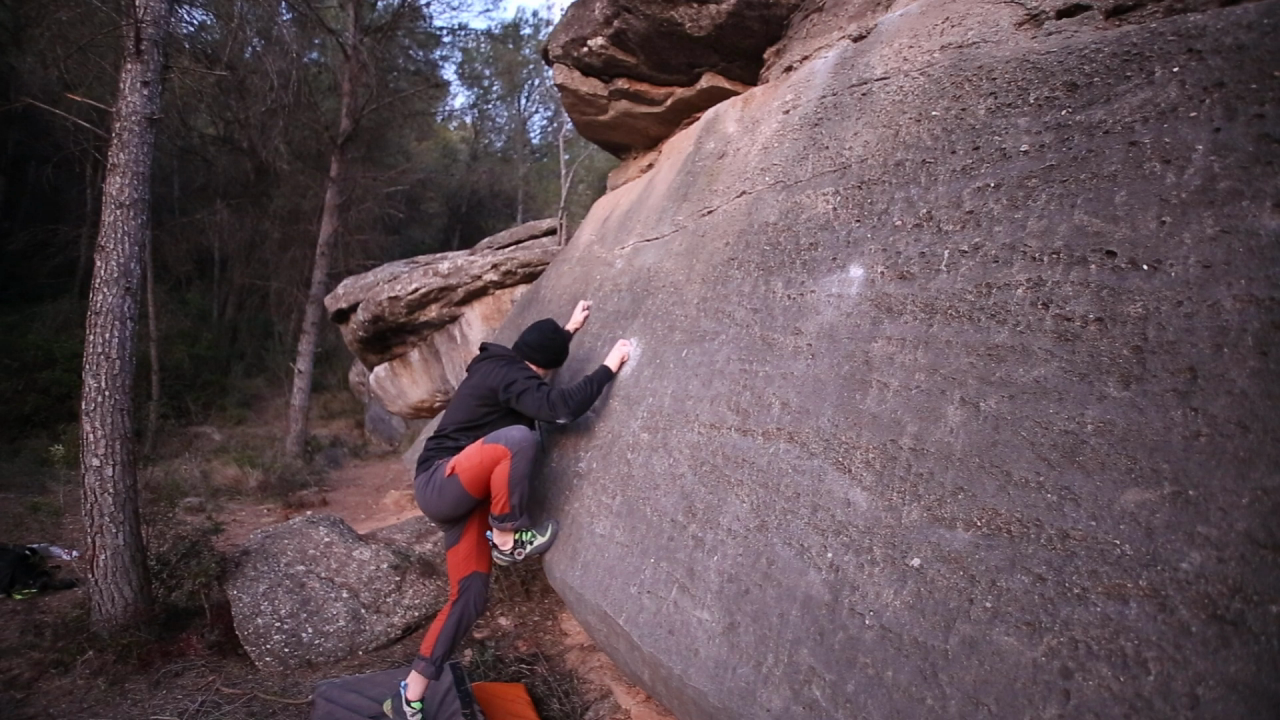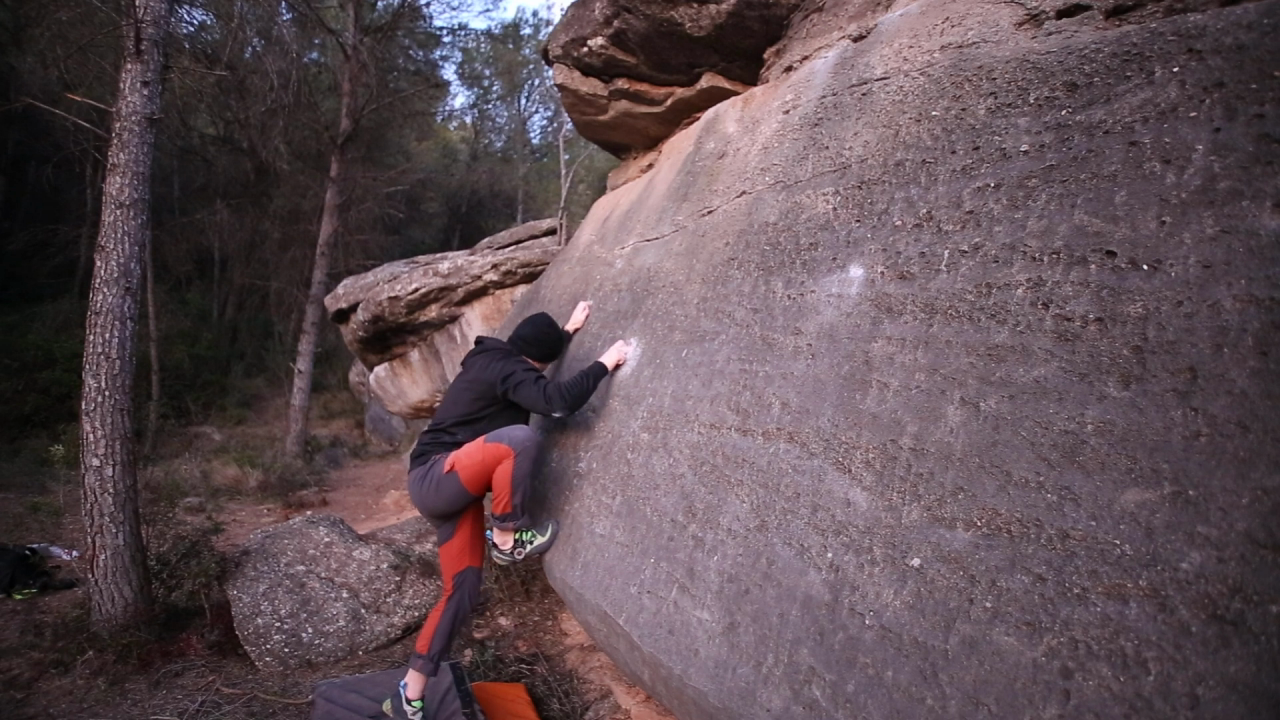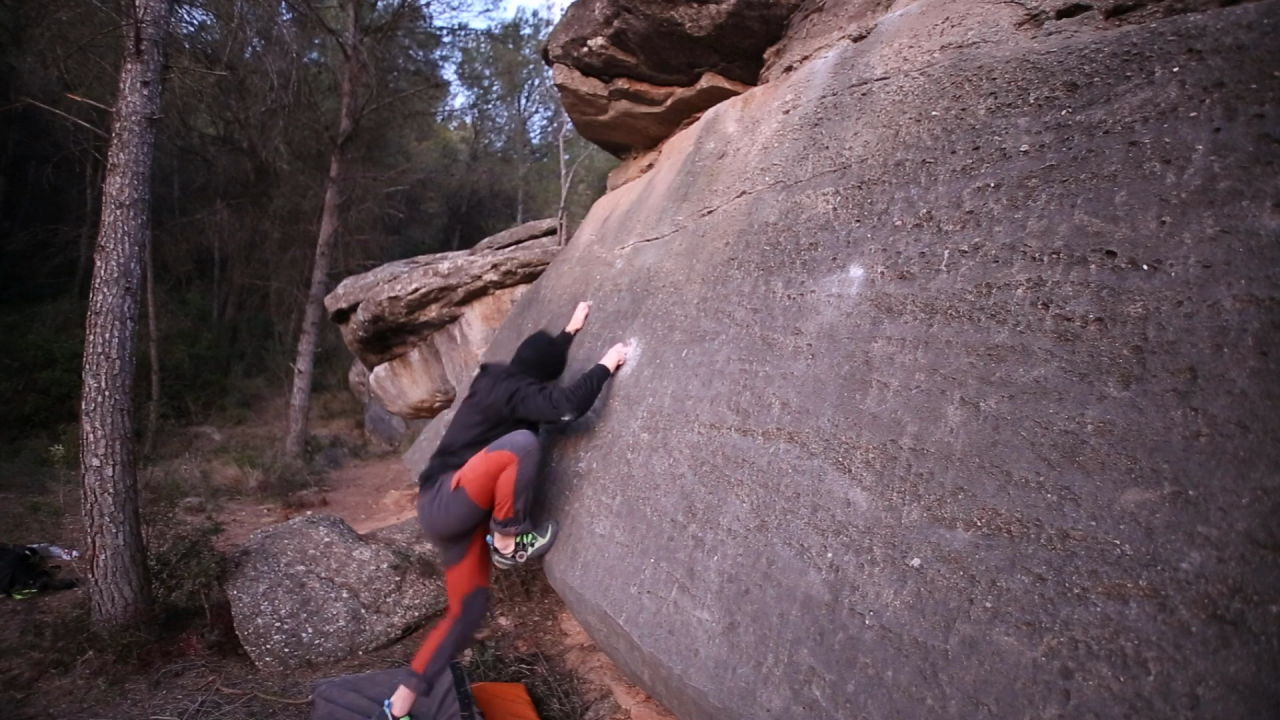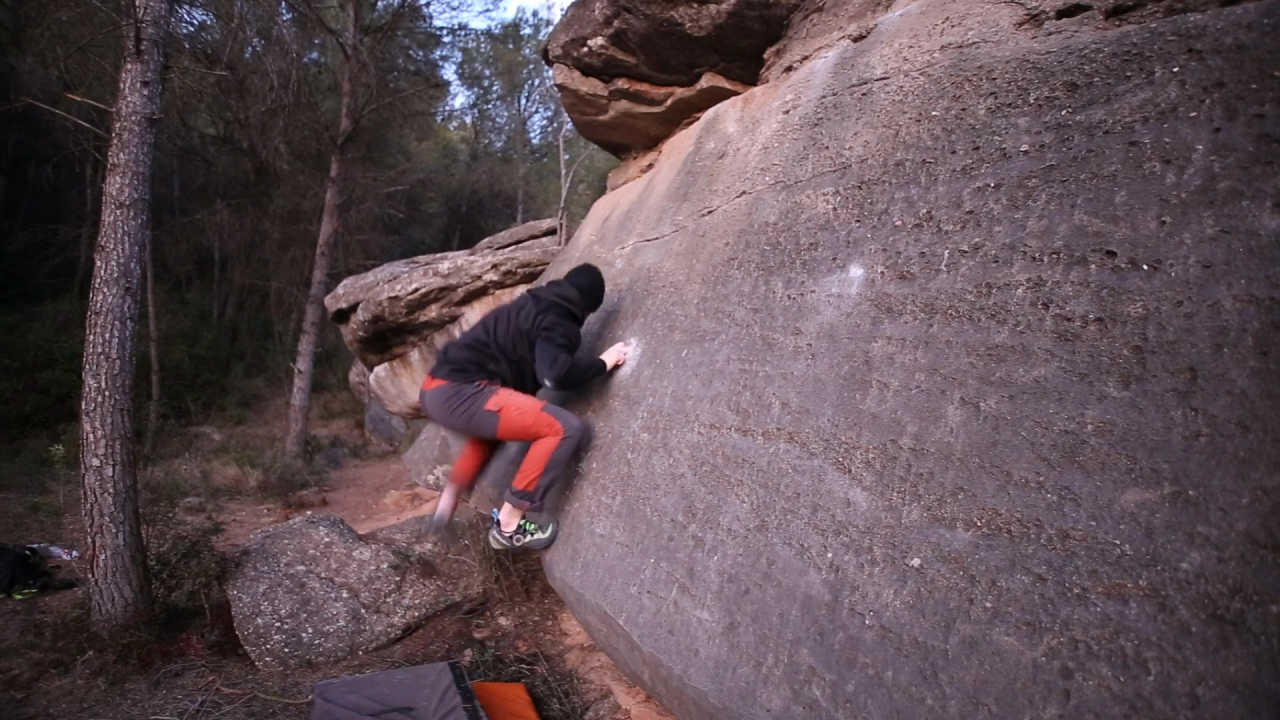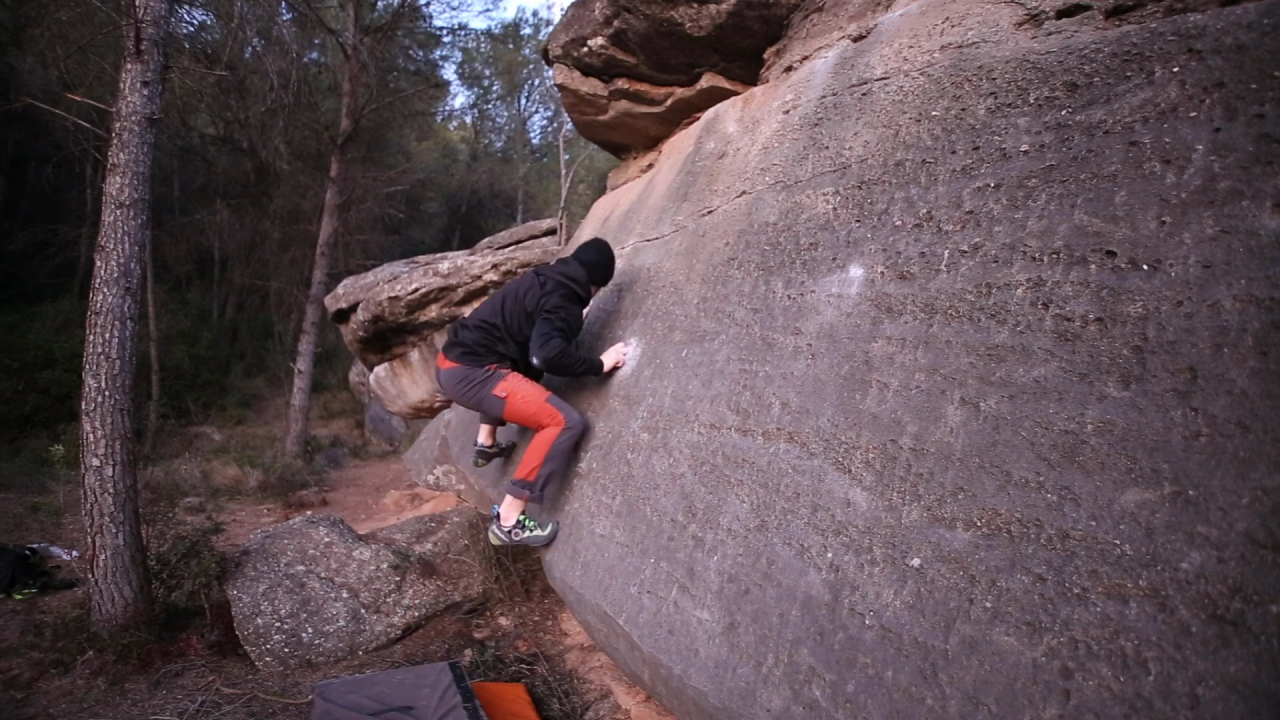
dt=0.3s
person 1, frame 1
left shoulder: (498, 366)
right shoulder: (510, 377)
left elbow: (536, 351)
right elbow: (561, 407)
left wrist: (567, 330)
right wrist: (608, 367)
left hip: (457, 492)
right hip: (441, 484)
left knee: (469, 595)
right knee: (517, 438)
right ankle: (507, 540)
person 1, frame 2
left shoulder: (494, 360)
right shoulder: (507, 370)
left elbow: (535, 350)
right elbow: (558, 399)
left wrist: (569, 329)
right wrist: (604, 364)
left hip: (447, 487)
right hip: (435, 478)
left knee: (461, 592)
right knee: (518, 438)
right ankle: (508, 539)
person 1, frame 3
left shoulder: (496, 382)
right shoulder: (516, 391)
left elbow: (535, 364)
right elbow: (566, 405)
left wrist: (569, 333)
right wrist: (605, 367)
left hip: (450, 506)
right hip: (446, 501)
left knee: (465, 614)
right knee: (521, 444)
right ankle: (508, 543)
person 1, frame 4
left shoulder: (535, 303)
right shoulder: (559, 323)
right elbow: (555, 374)
right wrist: (602, 364)
left hip: (436, 389)
right hip: (460, 394)
left knee: (489, 439)
right knee: (565, 429)
left ankle: (447, 503)
right ankle: (509, 527)
person 1, frame 5
left shoulder: (541, 281)
right shoulder: (563, 305)
right elbow: (546, 355)
left wrist: (569, 323)
right wrist: (599, 364)
left hip: (452, 363)
right hip: (471, 374)
right knee: (565, 422)
left ankle: (486, 443)
right ankle: (508, 521)
